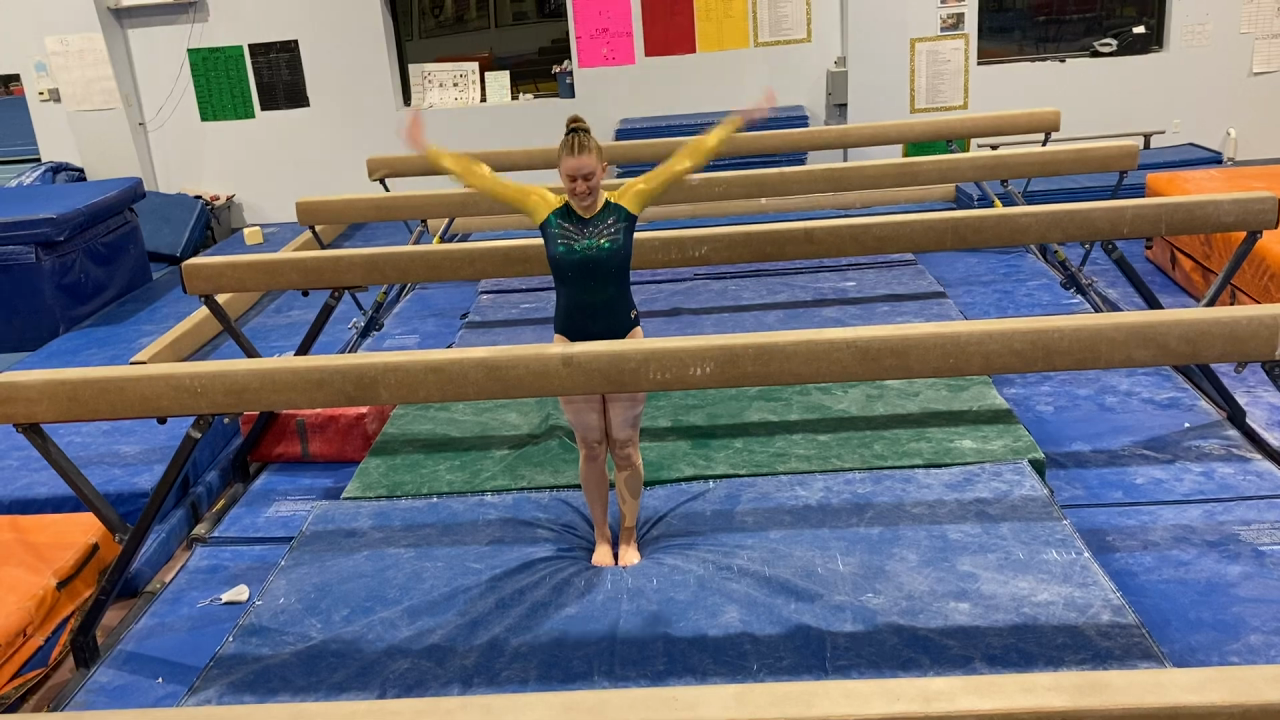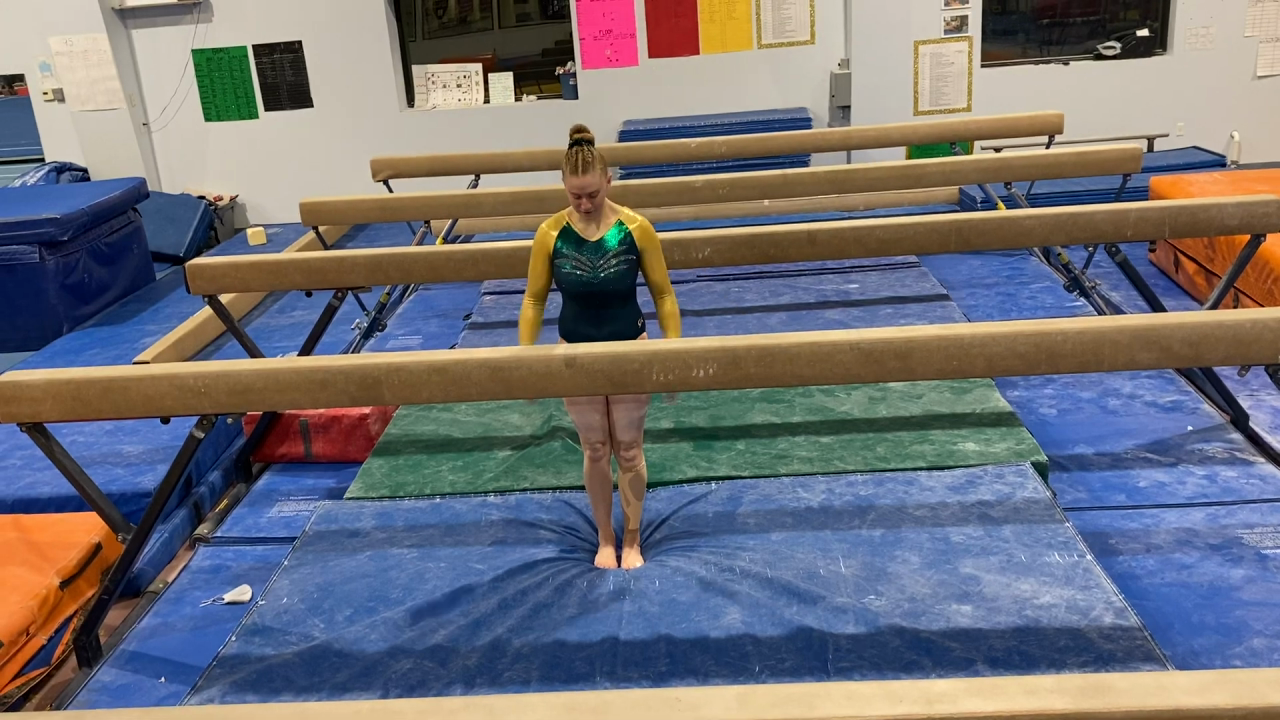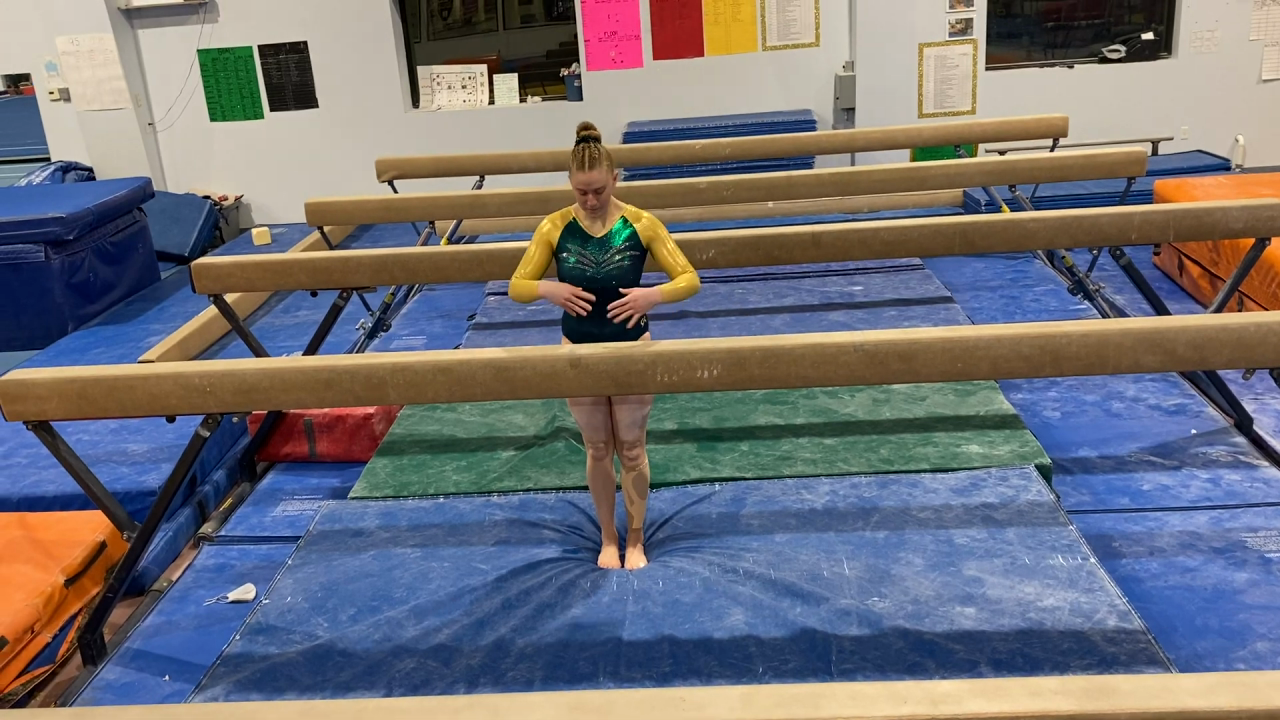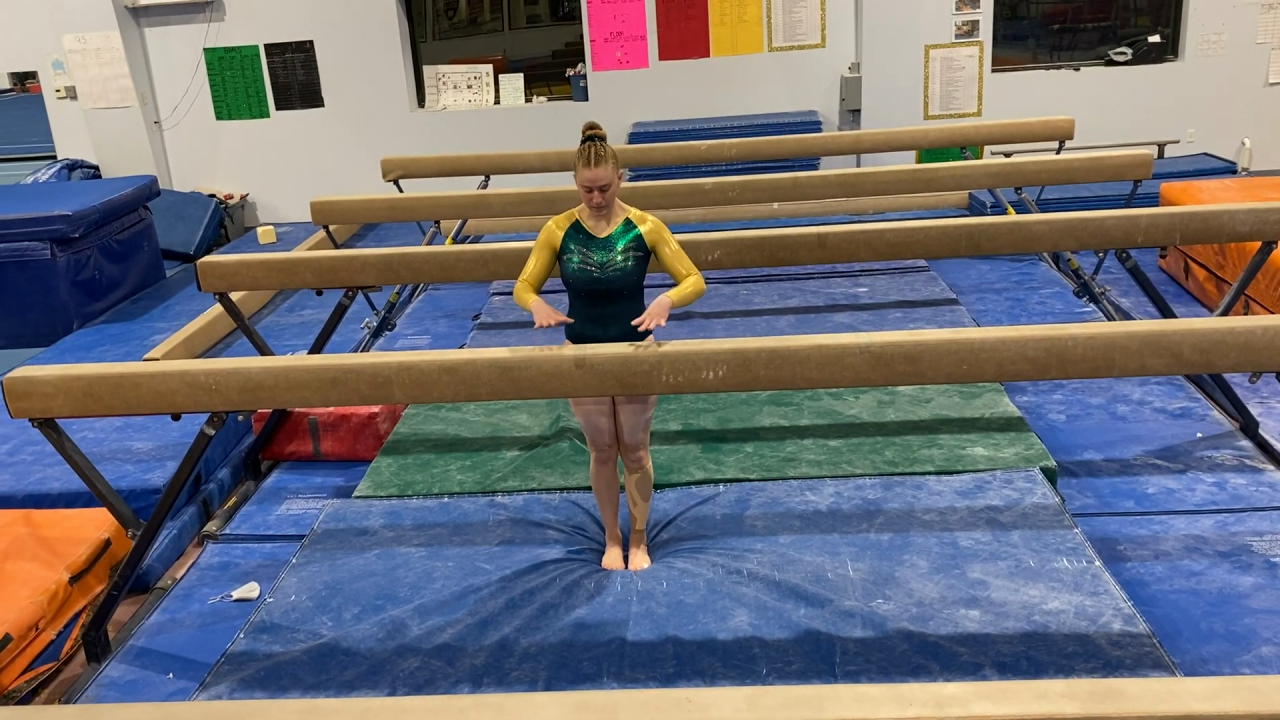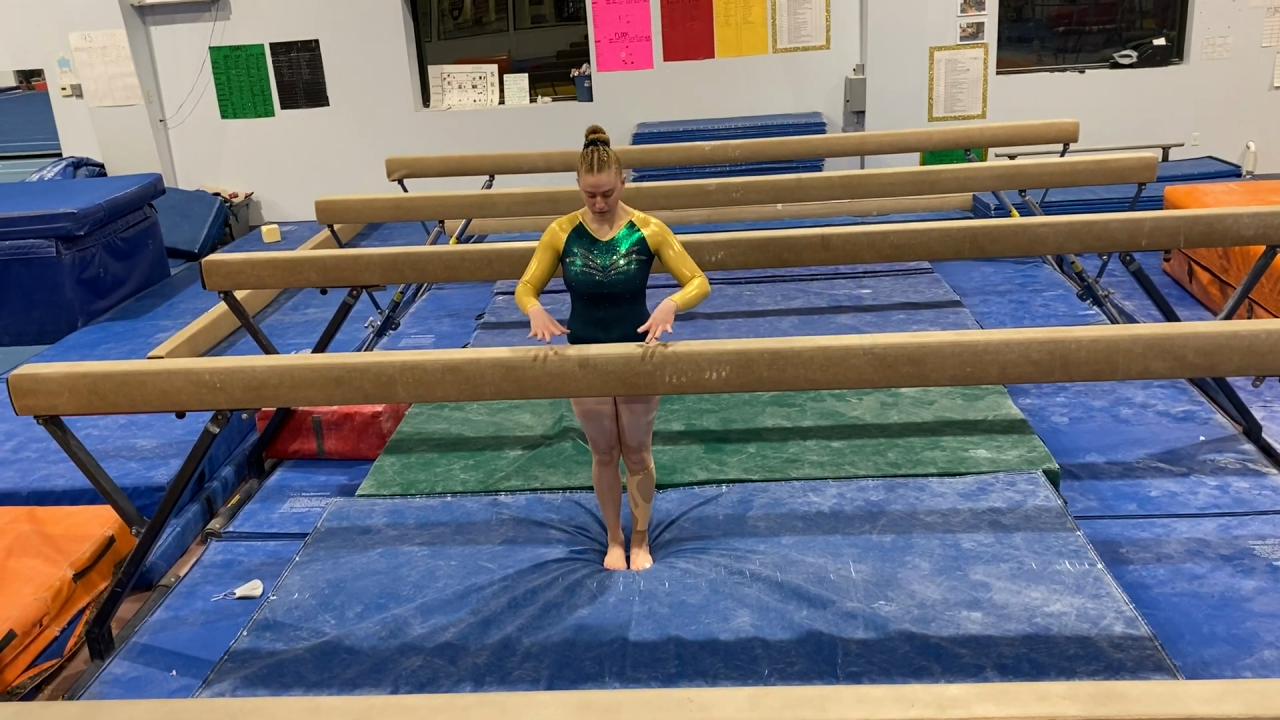
dt=0.3s
person 1, frame 1
left shoulder: (626, 204)
right shoulder: (545, 209)
left elbow: (685, 163)
right elbow: (482, 178)
left wrist: (738, 121)
right wrist: (427, 151)
left hip: (625, 346)
right hip: (571, 350)
left knee: (625, 448)
right knee: (591, 449)
left ankle: (630, 536)
right ankle: (602, 536)
person 1, frame 2
left shoulder: (636, 228)
right shoulder: (551, 234)
left elbow: (664, 295)
right elbow: (533, 301)
left knee: (628, 449)
right knee: (595, 450)
left ankle: (632, 538)
right ankle: (605, 538)
person 1, frame 3
left shoulder: (642, 224)
right shoulder: (554, 228)
left elbow: (690, 280)
right elbow: (517, 286)
left wrist: (654, 295)
right wrist: (548, 289)
left hip: (632, 349)
right hip: (578, 352)
left knee: (631, 449)
right knee: (598, 449)
left ankle: (635, 538)
right ankle: (608, 537)
person 1, frame 4
left shoulder: (645, 227)
right shoulder: (558, 230)
left elbow: (695, 282)
right elbow: (523, 287)
left wrist: (666, 300)
right wrist: (538, 305)
left knee: (635, 451)
right knee: (602, 452)
left ankle: (638, 539)
right ankle: (612, 539)
person 1, frame 5
left shoulder: (649, 231)
right shoulder: (561, 233)
left elbow: (699, 283)
right elbow: (525, 288)
left wrist: (670, 304)
right wrist: (536, 311)
left knee: (637, 453)
right knee: (603, 454)
left ankle: (640, 538)
right ankle: (614, 538)
